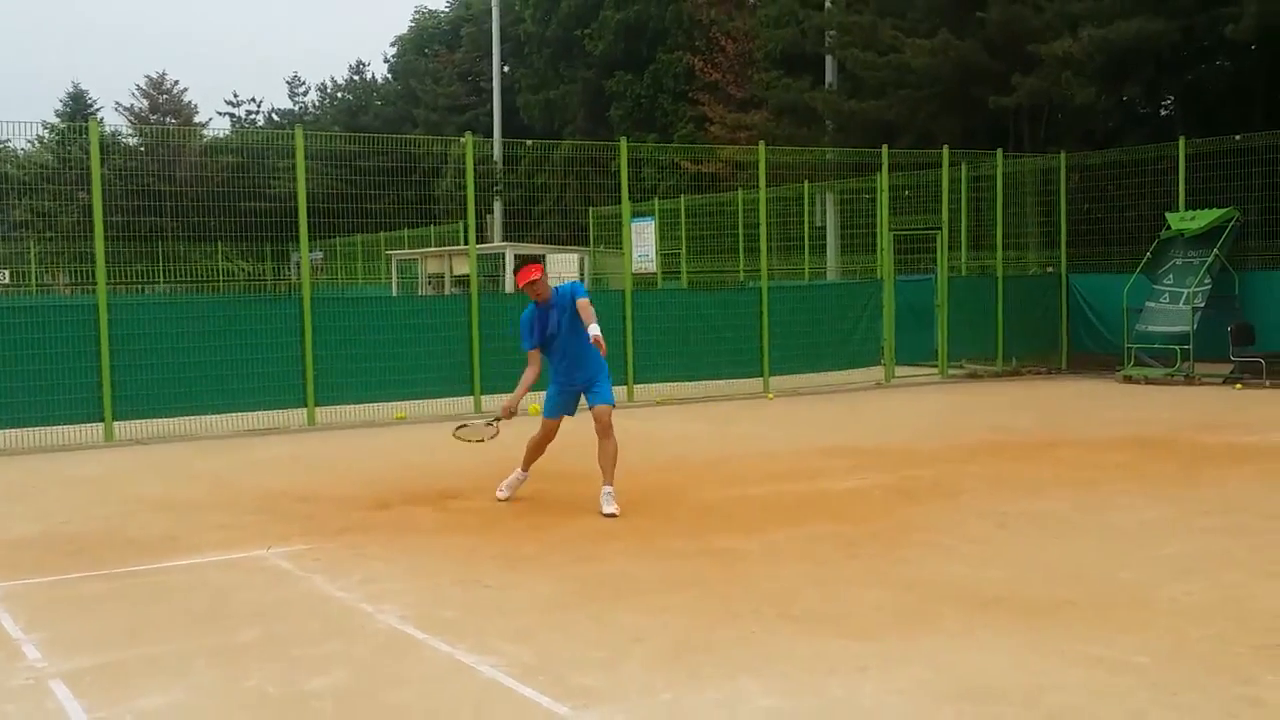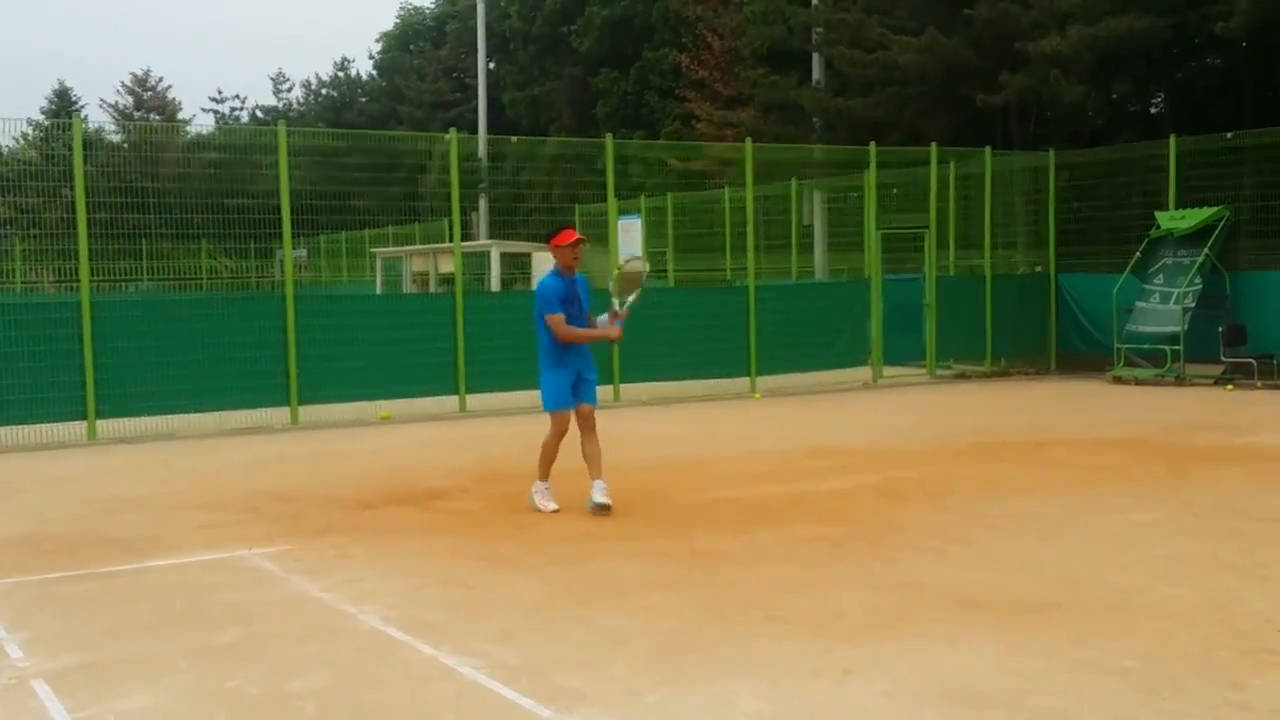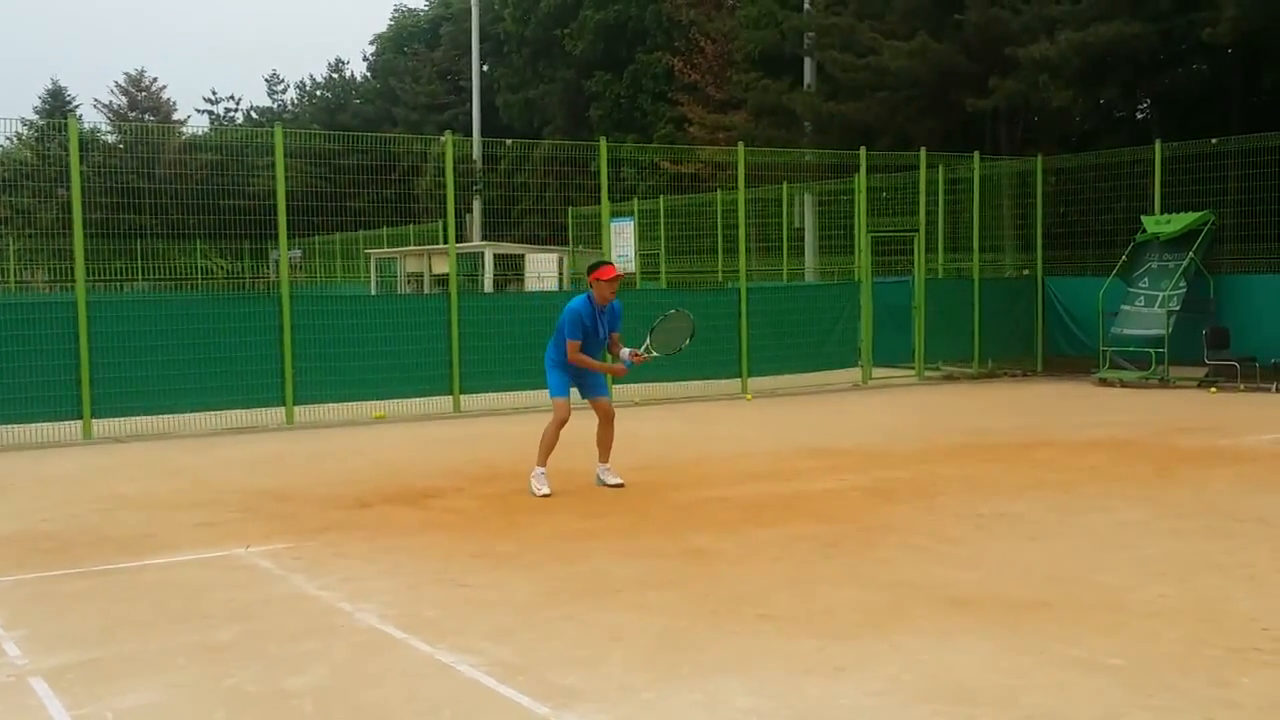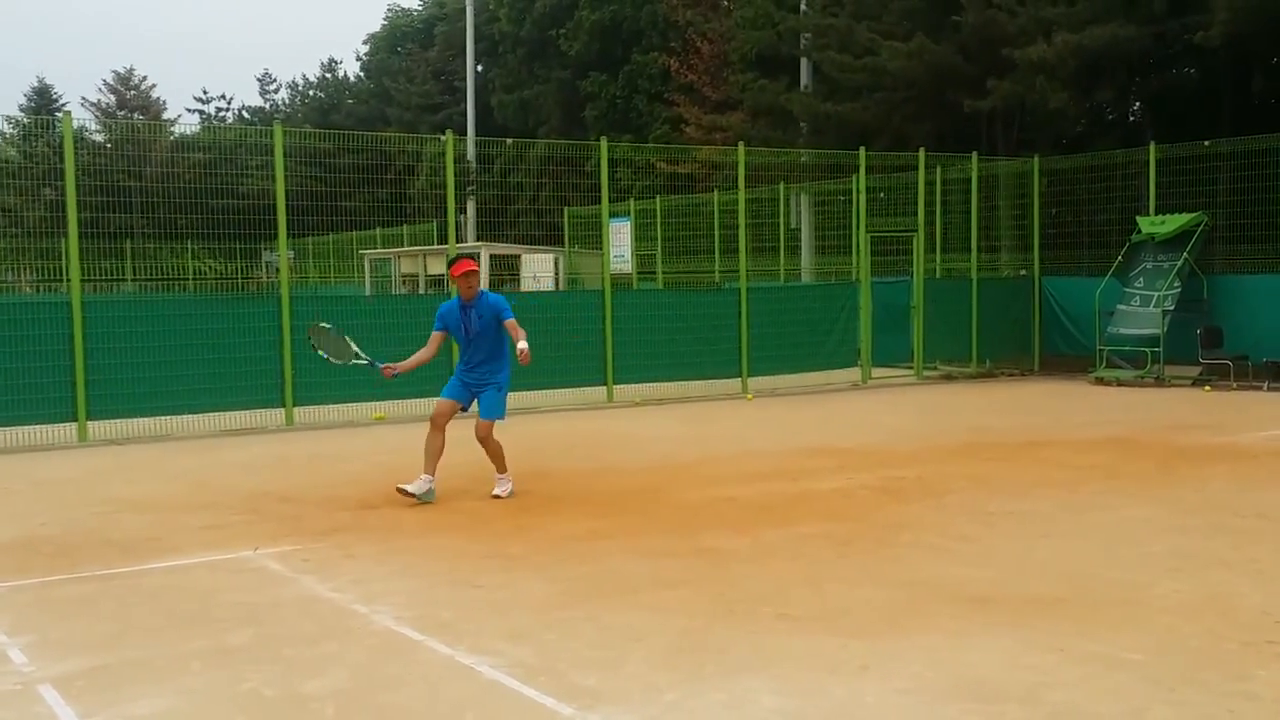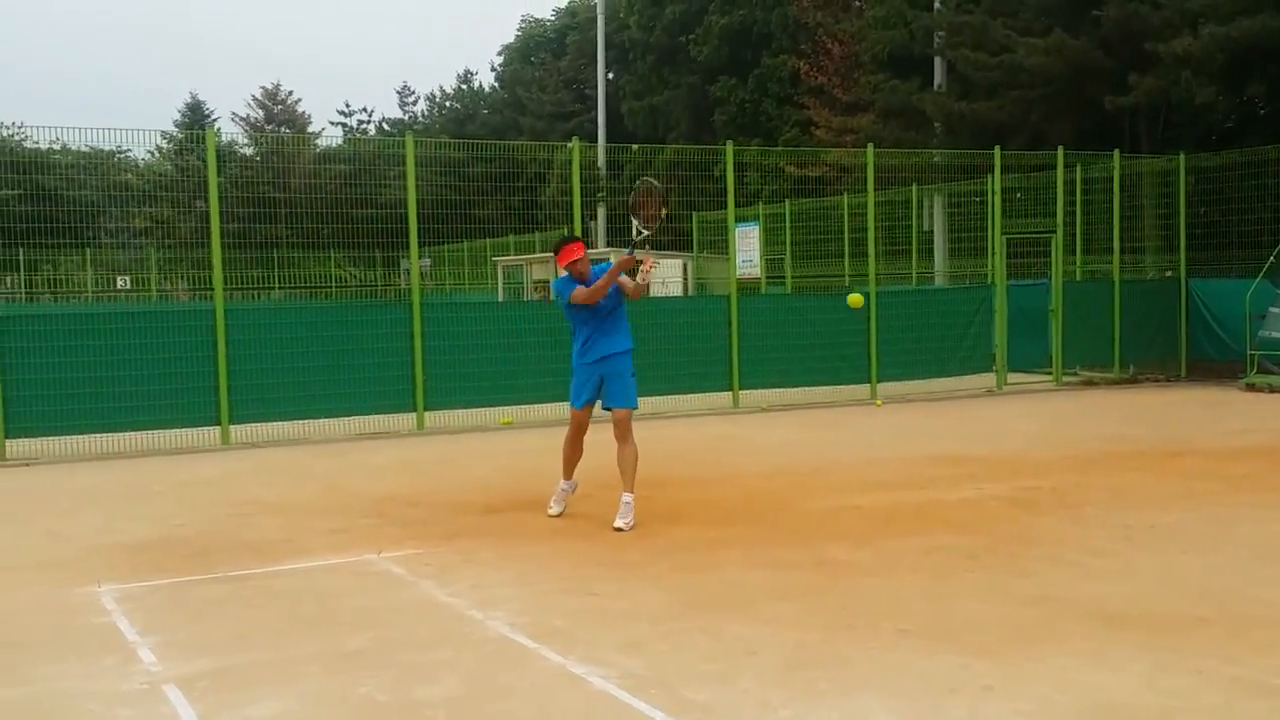
dt=1s
person 1, frame 1
left shoulder: (572, 290)
right shoulder: (529, 317)
left elbow: (586, 309)
right elbow: (534, 365)
left wrist: (594, 329)
right wrist: (515, 397)
left hip: (594, 371)
right hip: (562, 378)
left knee: (604, 423)
right knee: (545, 434)
left ankle: (607, 492)
right ankle: (521, 474)
person 1, frame 2
left shoulder: (580, 281)
right shoulder: (548, 287)
right elbow: (561, 332)
left wrist: (607, 320)
right wrist: (603, 335)
left hip: (582, 363)
right hip: (555, 366)
left knee: (588, 423)
right knee: (560, 426)
left ankle: (598, 488)
right ankle: (540, 488)
person 1, frame 3
left shoulder: (615, 307)
right shoulder: (576, 309)
left elbow: (613, 344)
right elbow: (573, 355)
left wrist: (627, 354)
right wrist: (609, 369)
left hip: (592, 367)
right hip: (561, 364)
left knee: (607, 413)
right knee: (561, 416)
left ankle: (604, 469)
right ankle: (539, 473)
person 1, frame 4
left shoulder: (496, 302)
right shoulder: (446, 310)
left elbow: (515, 328)
right elbow: (430, 350)
left wrist: (522, 344)
right wrist: (399, 367)
left hip: (494, 378)
right hip: (464, 375)
left knee: (483, 434)
right knee: (437, 419)
left ankle: (504, 477)
right ankle: (426, 483)
person 1, frame 5
left shoulder: (606, 271)
right shoulder: (562, 285)
left elbow: (634, 294)
right elbow: (590, 296)
left wrist: (642, 278)
right wrist: (615, 270)
left hip: (618, 360)
right hip: (586, 363)
left knee: (623, 429)
right knee: (577, 428)
left ankle: (627, 502)
right ankle: (566, 485)
